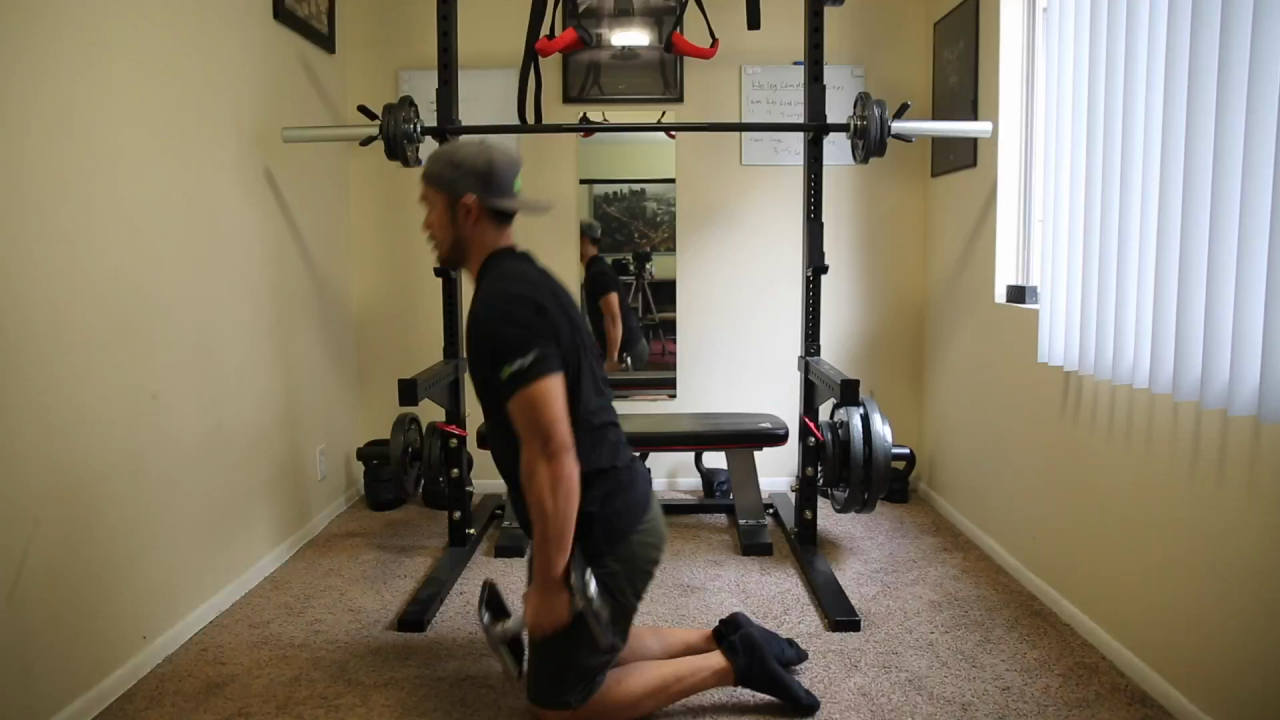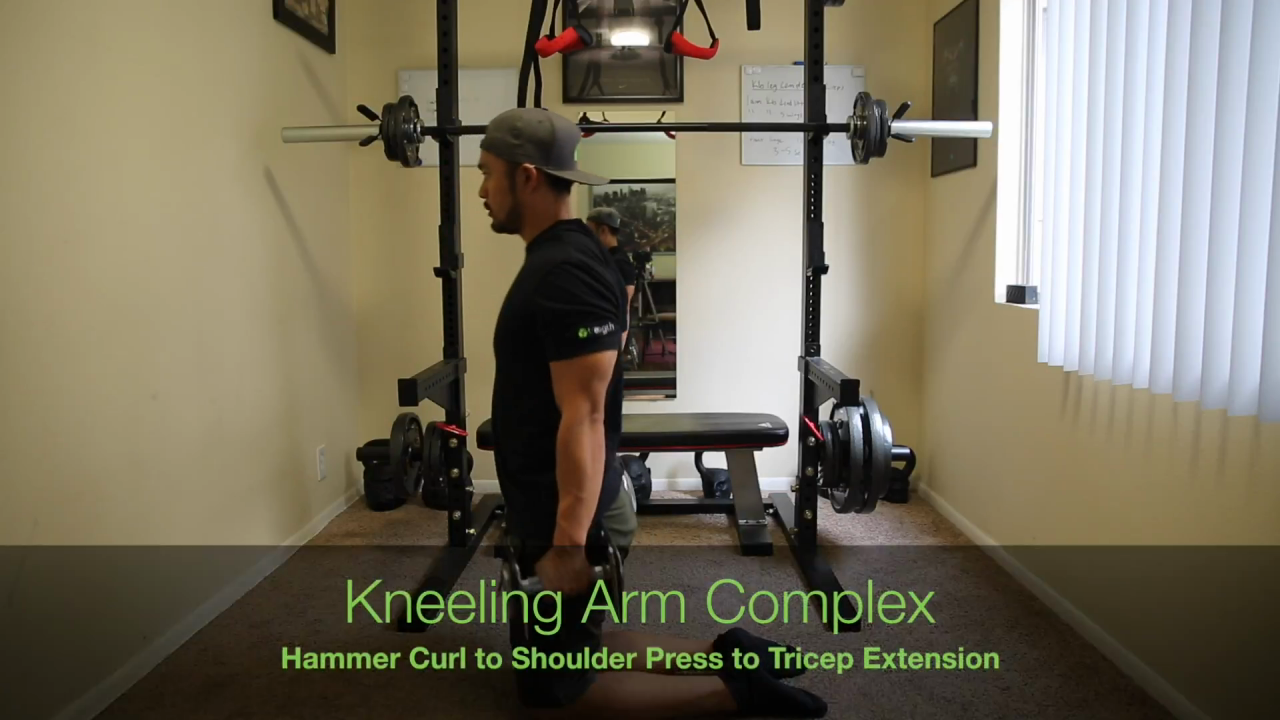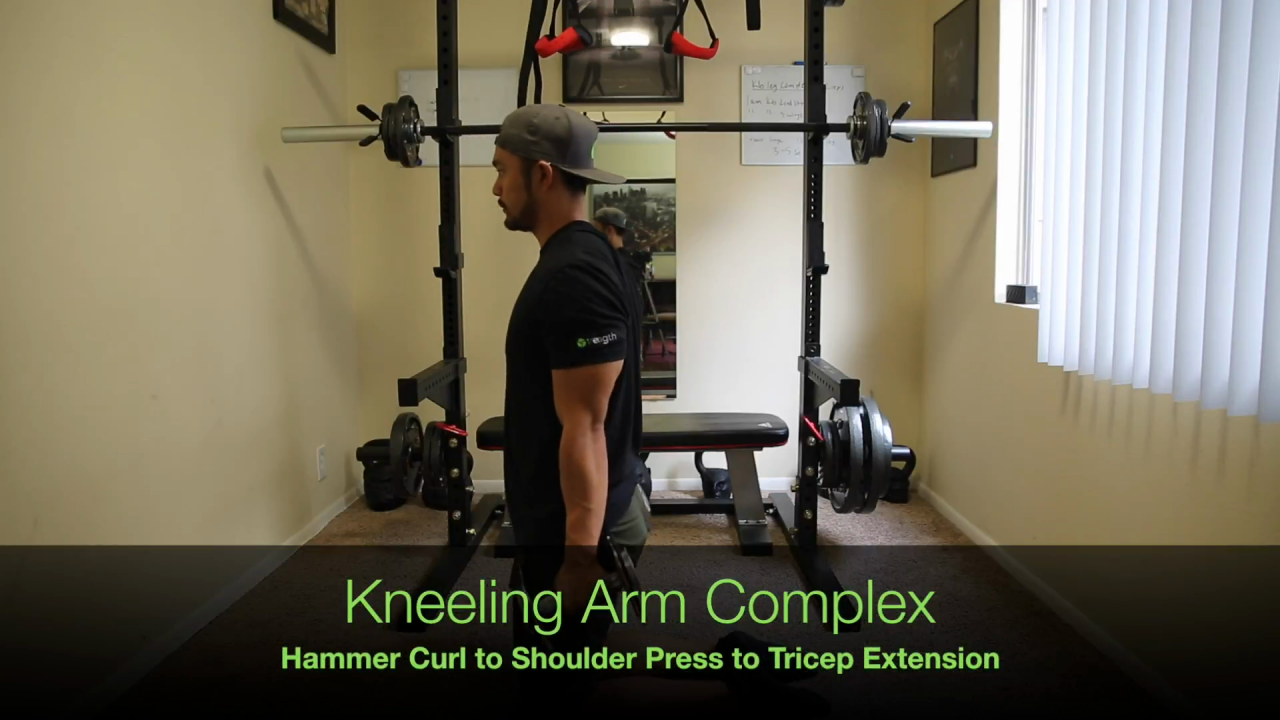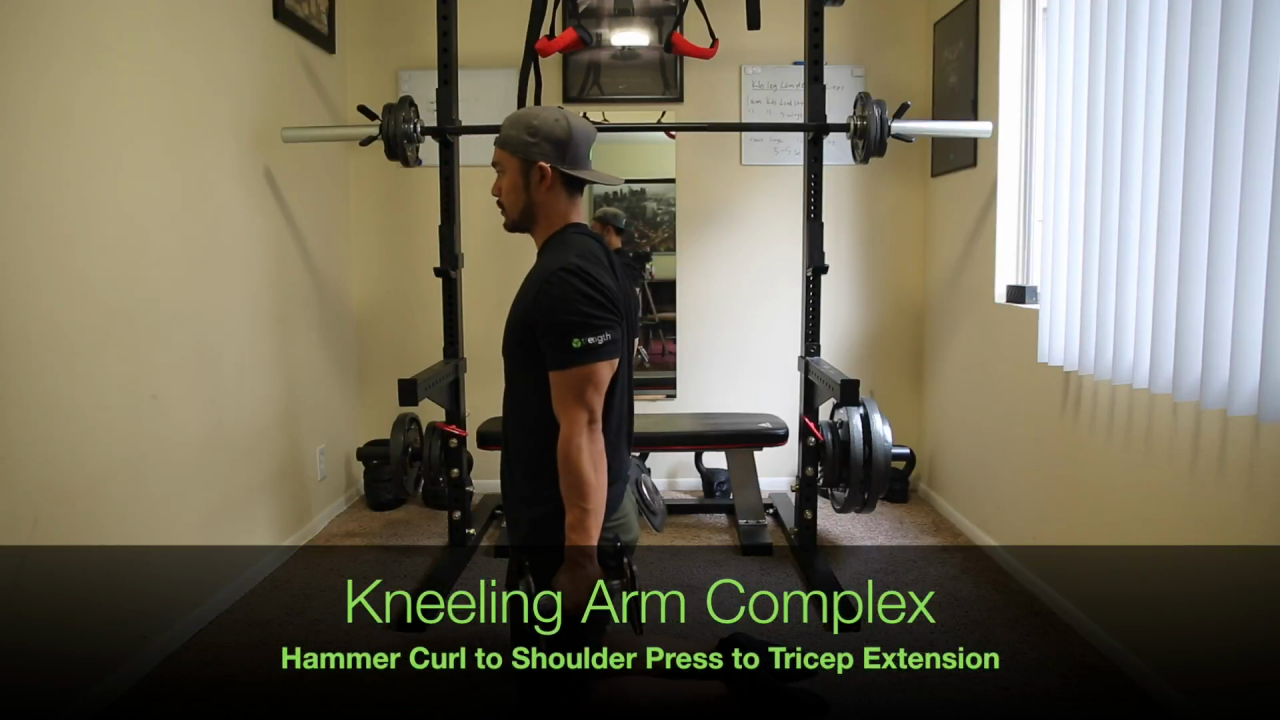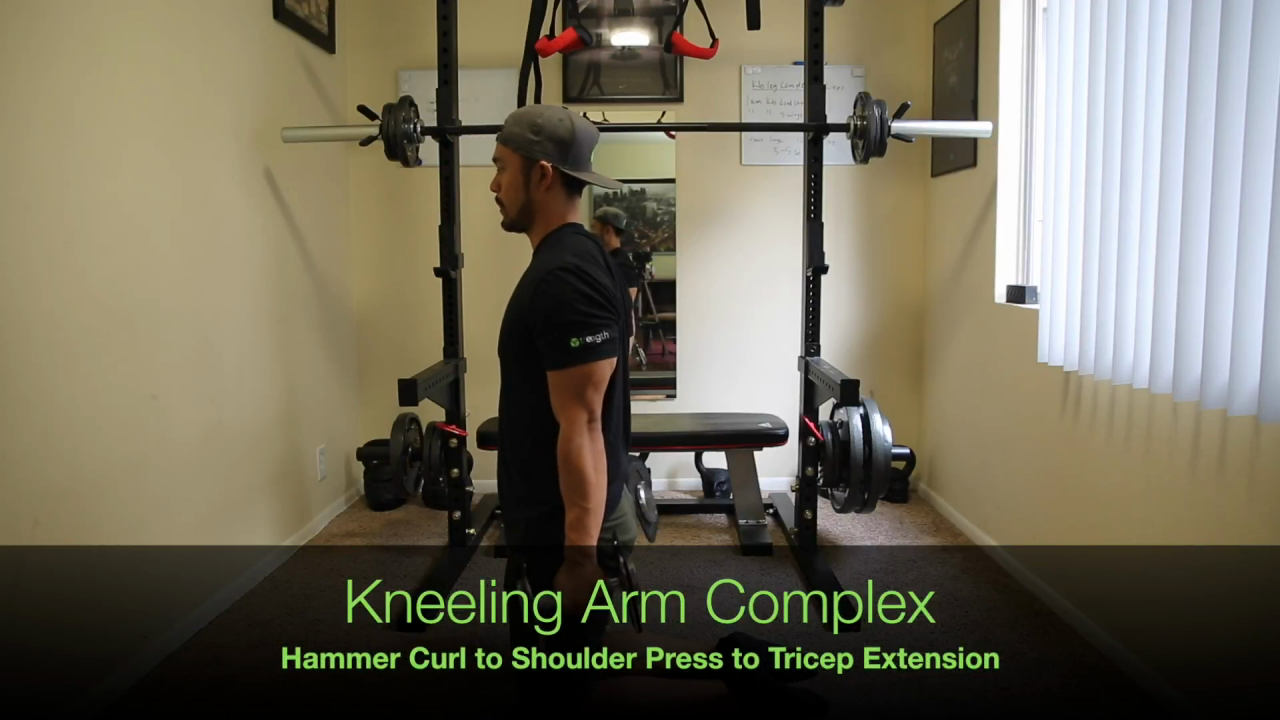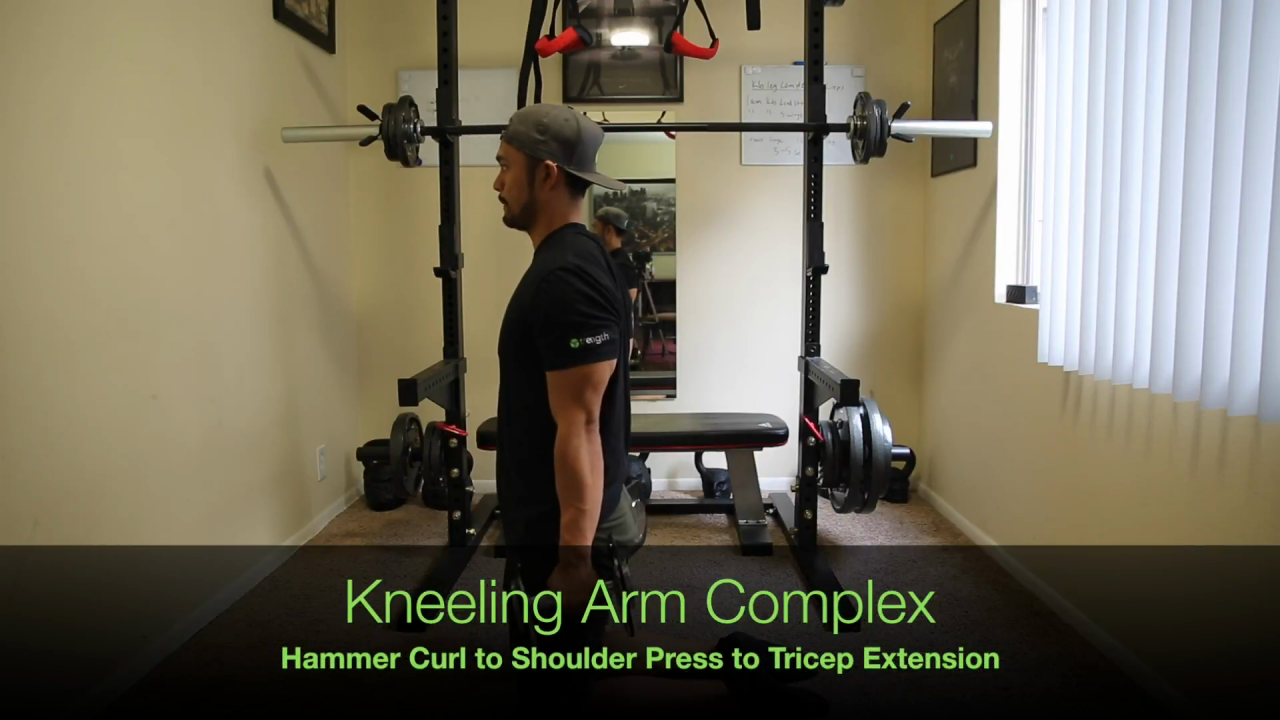
dt=0.4s
person 1, frame 1
left shoulder: (506, 306)
right shoulder: (514, 284)
left elbow: (551, 451)
left wrist: (549, 581)
left hip: (603, 532)
right hip: (604, 513)
right knee: (574, 651)
left ankle: (729, 662)
right ankle: (724, 640)
person 1, frame 2
left shoulder: (567, 272)
right shoulder: (556, 260)
left elbow: (584, 415)
left wrist: (570, 545)
left hip: (573, 517)
right hip: (554, 510)
right knee: (572, 649)
right ankle: (724, 653)
person 1, frame 3
left shoulder: (572, 278)
right shoulder: (577, 261)
left elbow: (585, 428)
left wrist: (580, 557)
left hip: (582, 527)
right hip: (565, 520)
right knee: (579, 655)
right ankle: (729, 658)
person 1, frame 4
left shoulder: (566, 279)
right shoulder: (577, 261)
left elbow: (581, 425)
left wrist: (580, 557)
left hip: (569, 527)
right hip: (566, 518)
right knee: (586, 650)
right ankle: (729, 658)
person 1, frame 5
left shoulder: (563, 279)
right shoulder: (570, 262)
left elbow: (581, 426)
left wrist: (581, 556)
left hip: (566, 527)
right hip: (557, 519)
right knee: (584, 651)
right ankle: (728, 659)
person 1, frame 6
left shoulder: (564, 279)
right shoulder: (576, 262)
left elbow: (579, 426)
left wrist: (574, 556)
left hip: (566, 528)
right hip: (560, 520)
right knee: (583, 652)
right ankle: (728, 656)
